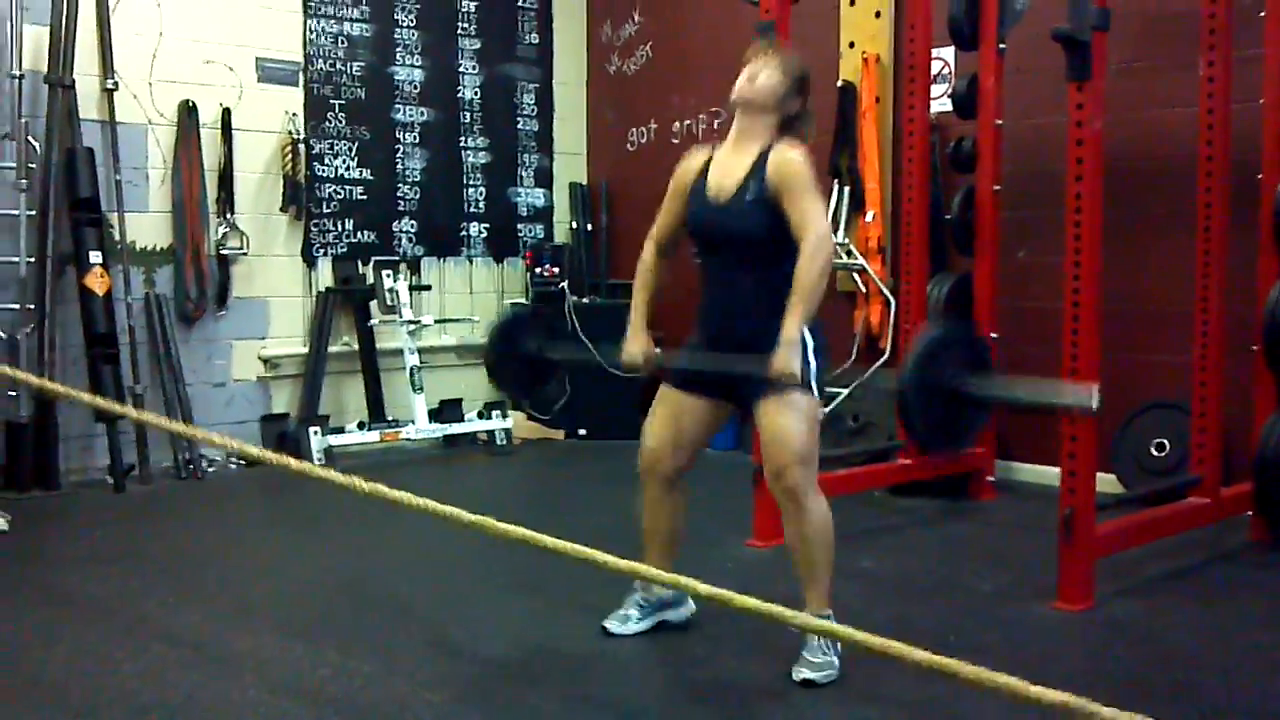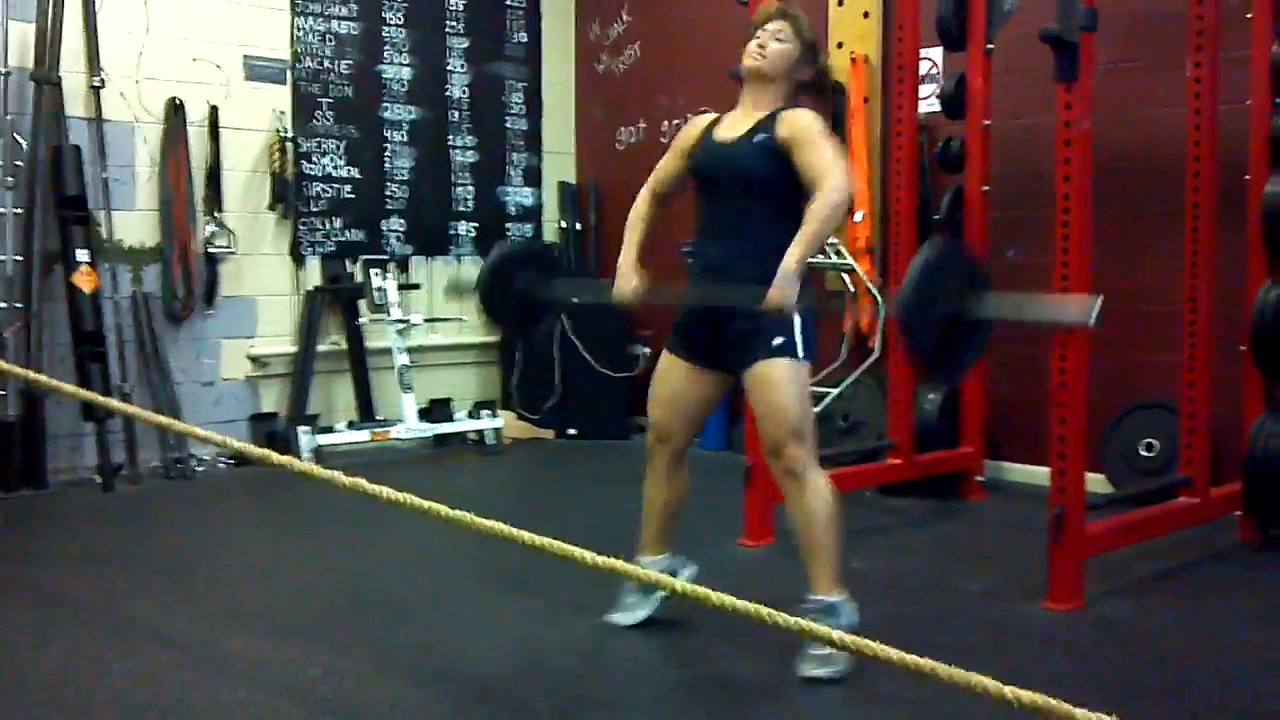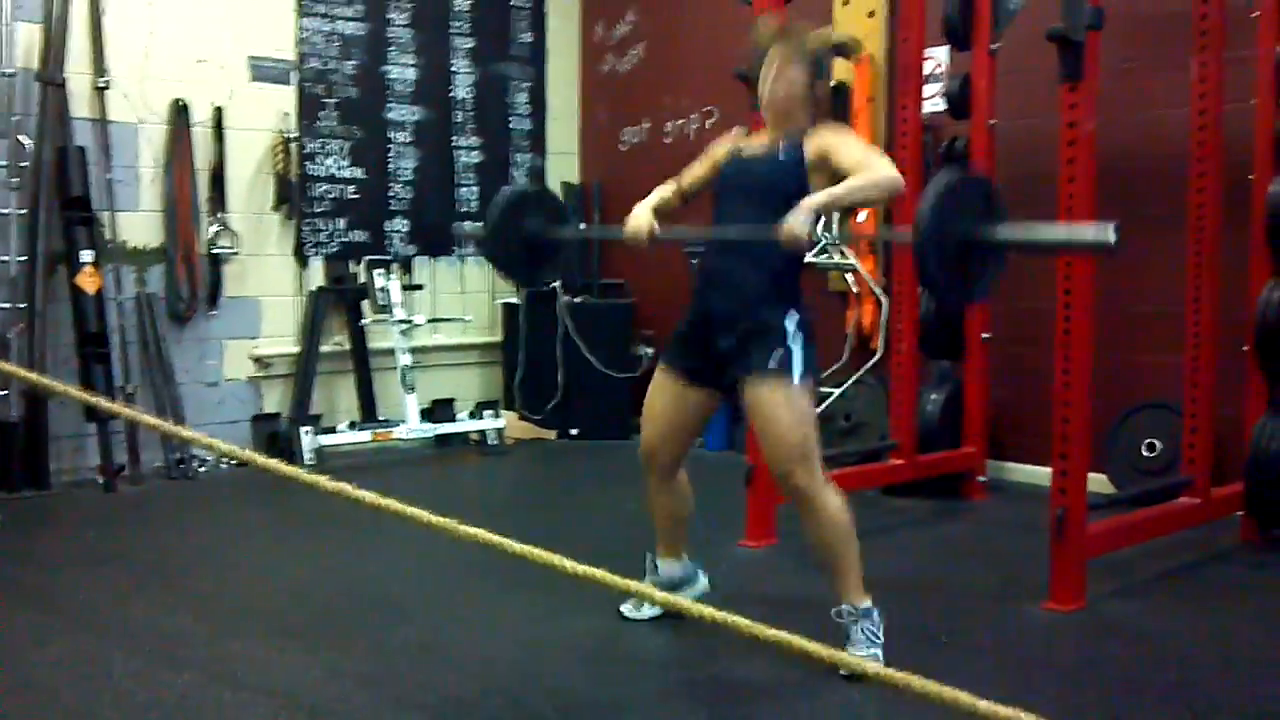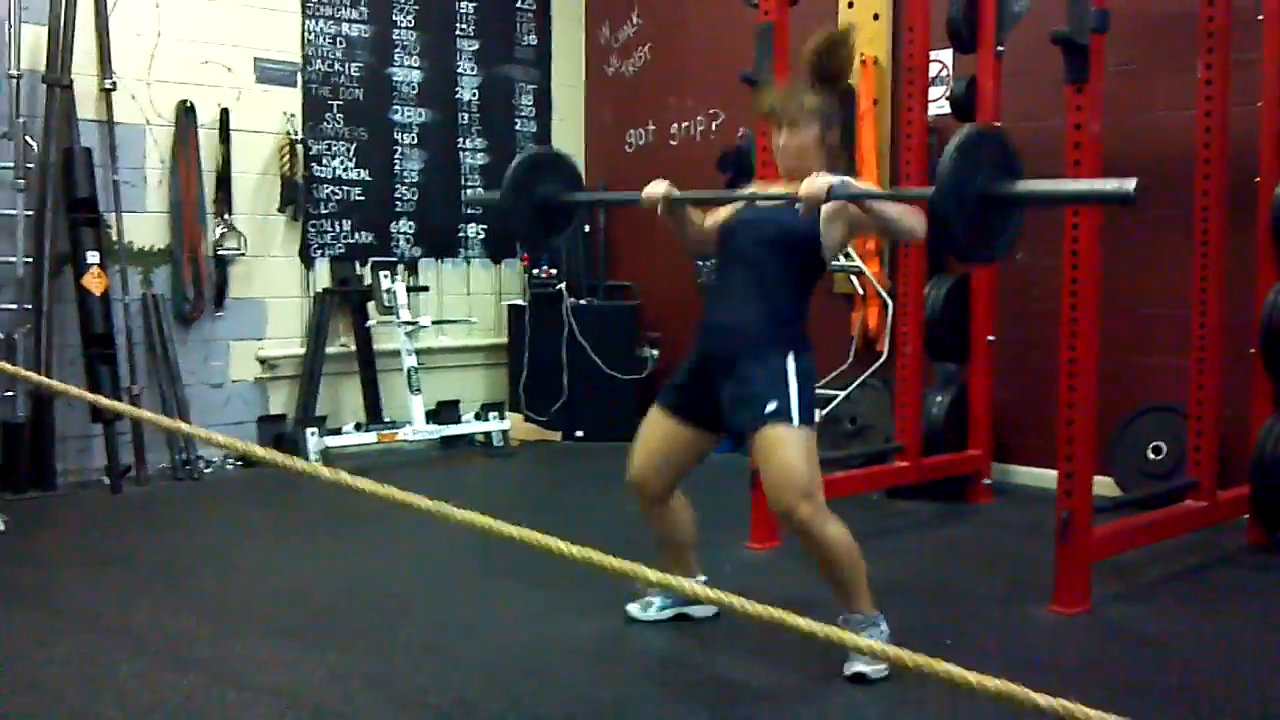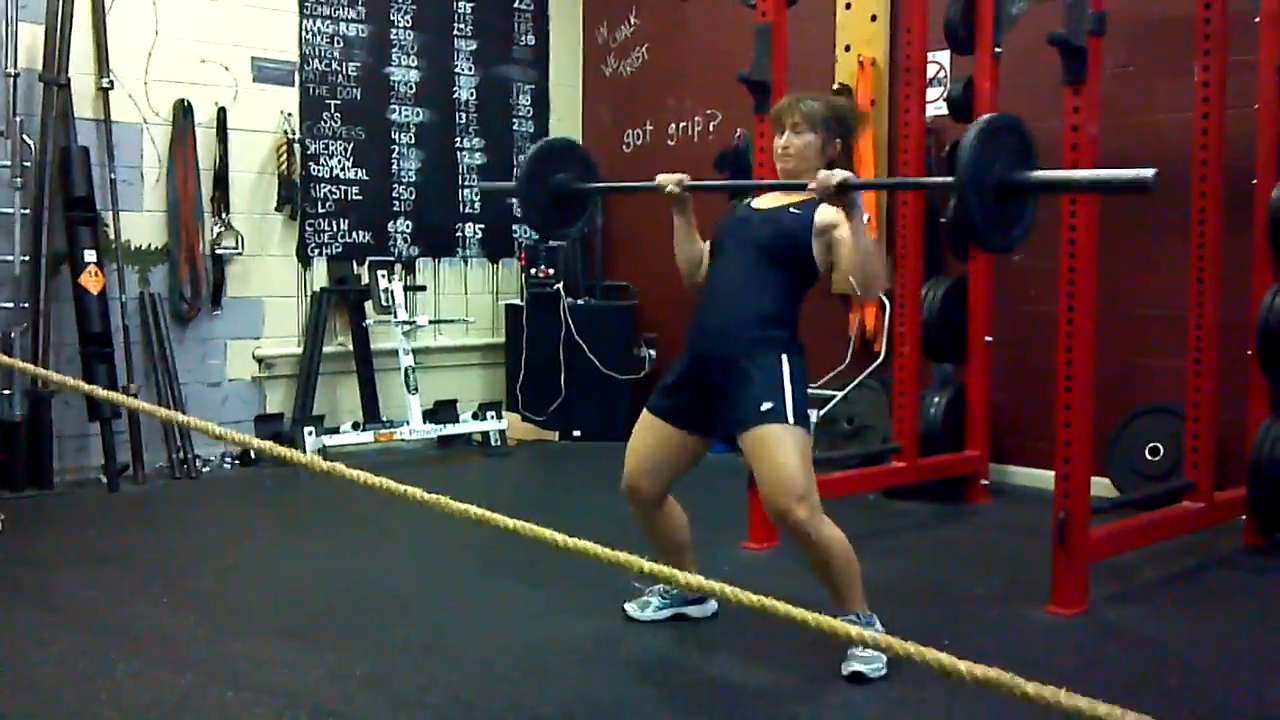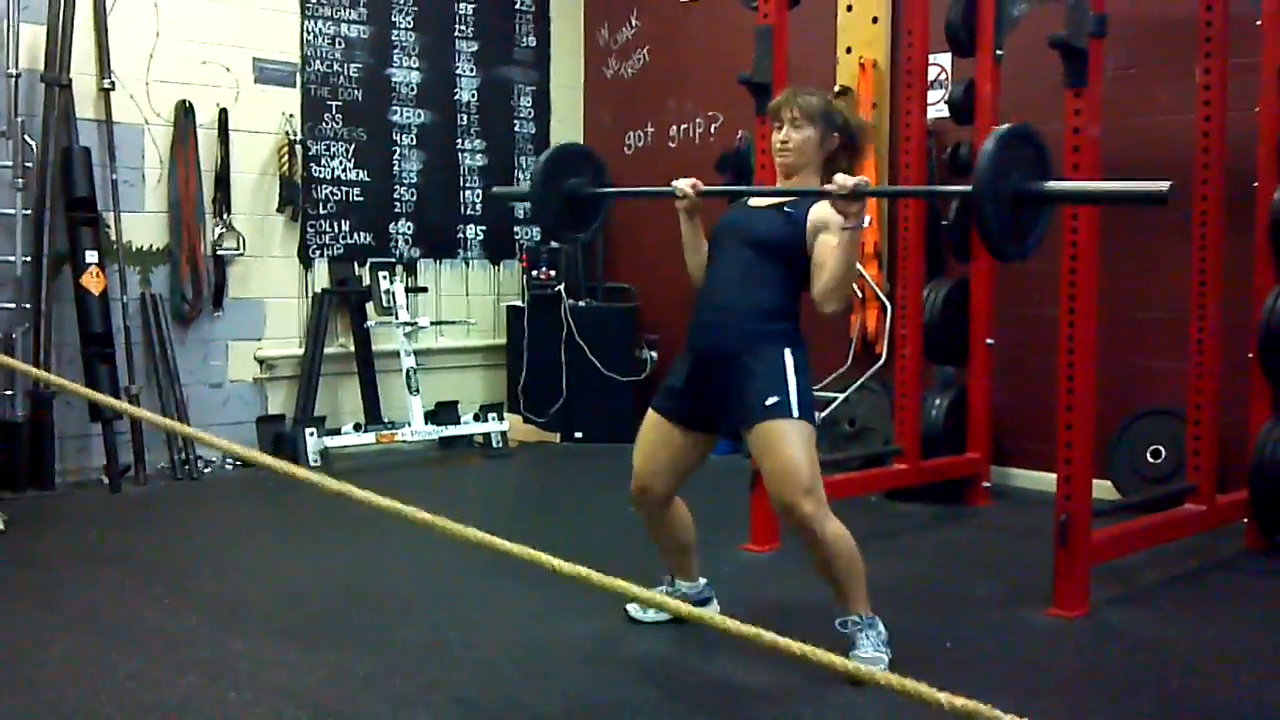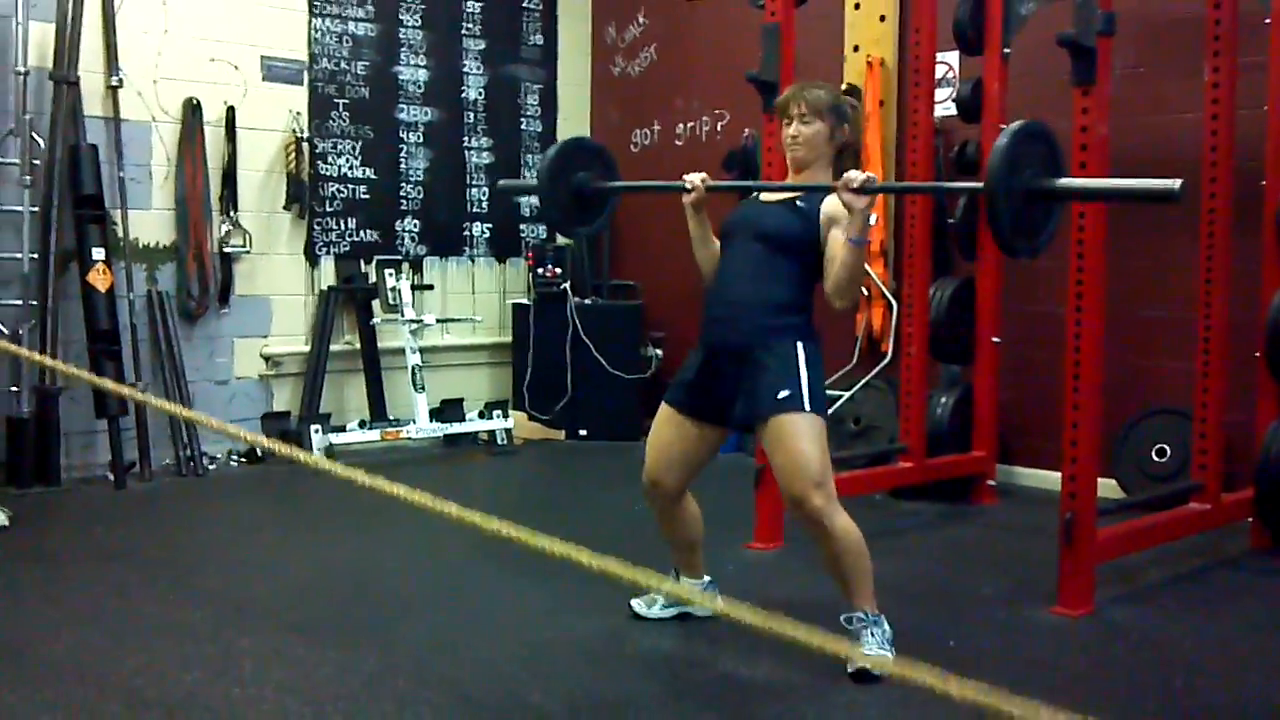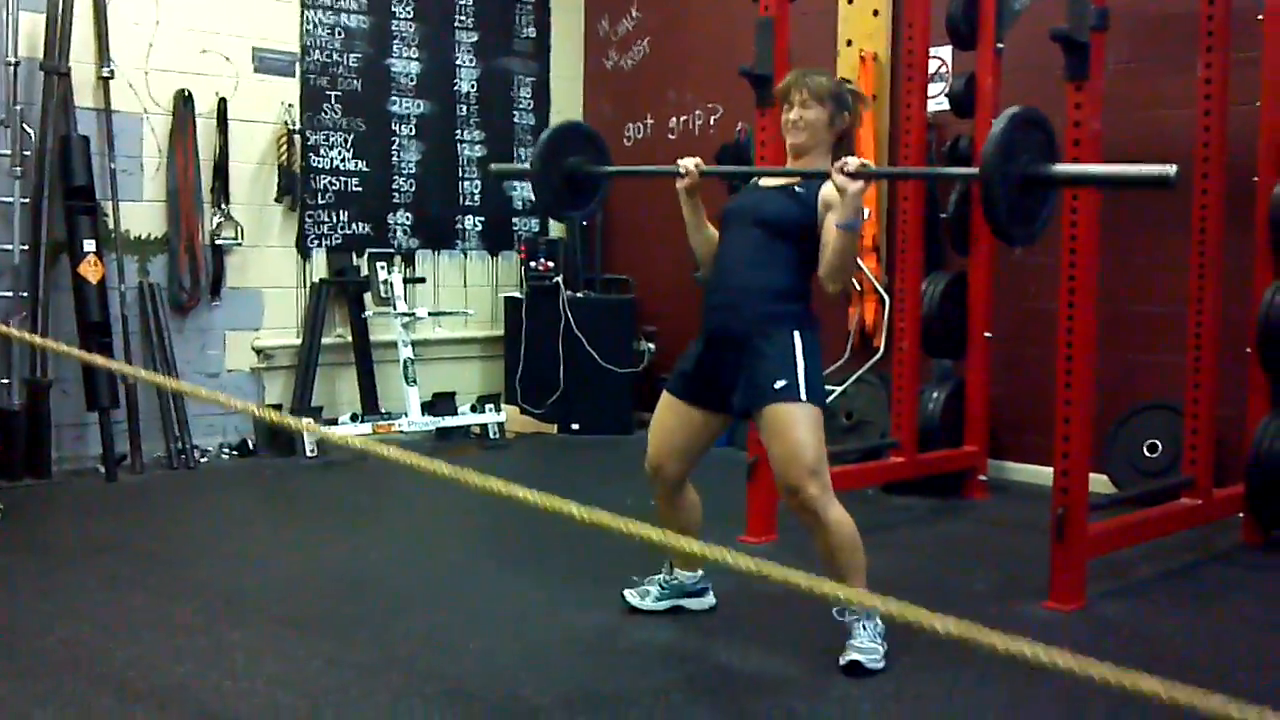
dt=0.1s
person 1, frame 1
left shoulder: (787, 162)
right shoulder: (698, 163)
left elbow: (818, 249)
right elbow: (656, 247)
left wrist: (790, 340)
right wrist: (636, 329)
left hip: (777, 342)
right hip: (712, 340)
left knee: (793, 477)
right knee: (656, 466)
left ankle: (818, 626)
right ankle: (664, 593)
person 1, frame 2
left shoulder: (797, 123)
right shoulder: (704, 127)
left elbow: (837, 190)
right elbow: (651, 194)
left wrist: (791, 266)
right wrist: (629, 263)
left hip: (769, 309)
right hip: (704, 306)
left knee: (790, 451)
right knee: (664, 440)
left ankle: (831, 606)
right ankle: (658, 568)
person 1, frame 3
left shoulder: (822, 144)
right shoulder: (735, 147)
left elbow: (886, 179)
right elbow: (679, 190)
left wrist: (816, 203)
right wrist: (645, 209)
left hip: (769, 323)
right hip: (704, 319)
left knee: (798, 474)
right knee: (655, 453)
left ankle: (858, 612)
right ankle: (676, 573)
person 1, frame 4
left shoulder: (836, 199)
right shoulder: (756, 198)
left elbow: (913, 227)
right elbow: (701, 235)
left wrist: (839, 193)
right wrist: (669, 204)
left hip: (770, 362)
right hip: (706, 360)
left knee: (799, 506)
right knee: (646, 481)
left ankle: (867, 621)
right ankle: (687, 586)
person 1, frame 5
left shoulder: (827, 213)
right shoulder: (751, 202)
left elbow: (866, 284)
right elbow: (694, 269)
left wrist: (846, 206)
right wrist: (679, 210)
left hip: (764, 366)
right hip: (696, 363)
left knee: (795, 511)
right knee: (640, 487)
left ankle: (862, 625)
right ankle: (684, 589)
person 1, frame 6
left shoulder: (823, 213)
right shoulder: (748, 202)
left elbow: (830, 301)
left wrist: (850, 220)
right wrist: (689, 215)
left hip: (768, 360)
right hip: (698, 361)
left knee: (802, 506)
right knee: (647, 488)
left ankle: (864, 624)
right ankle: (689, 587)
person 1, frame 7
left shoulder: (838, 205)
right shoulder: (761, 196)
left elbow: (842, 295)
left wrist: (856, 220)
right wrist: (695, 212)
left hip: (780, 354)
right hip: (712, 353)
left knee: (812, 500)
right knee: (660, 481)
left ankle: (870, 622)
right ankle: (694, 584)
person 1, frame 8
left shoulder: (832, 190)
right shoulder: (758, 183)
left elbow: (834, 280)
right elbow: (715, 260)
left wrist: (850, 205)
right wrist: (689, 196)
left hip: (778, 342)
right hip: (712, 341)
left knee: (806, 489)
right knee: (662, 468)
left ankle: (862, 617)
right ankle: (687, 578)
